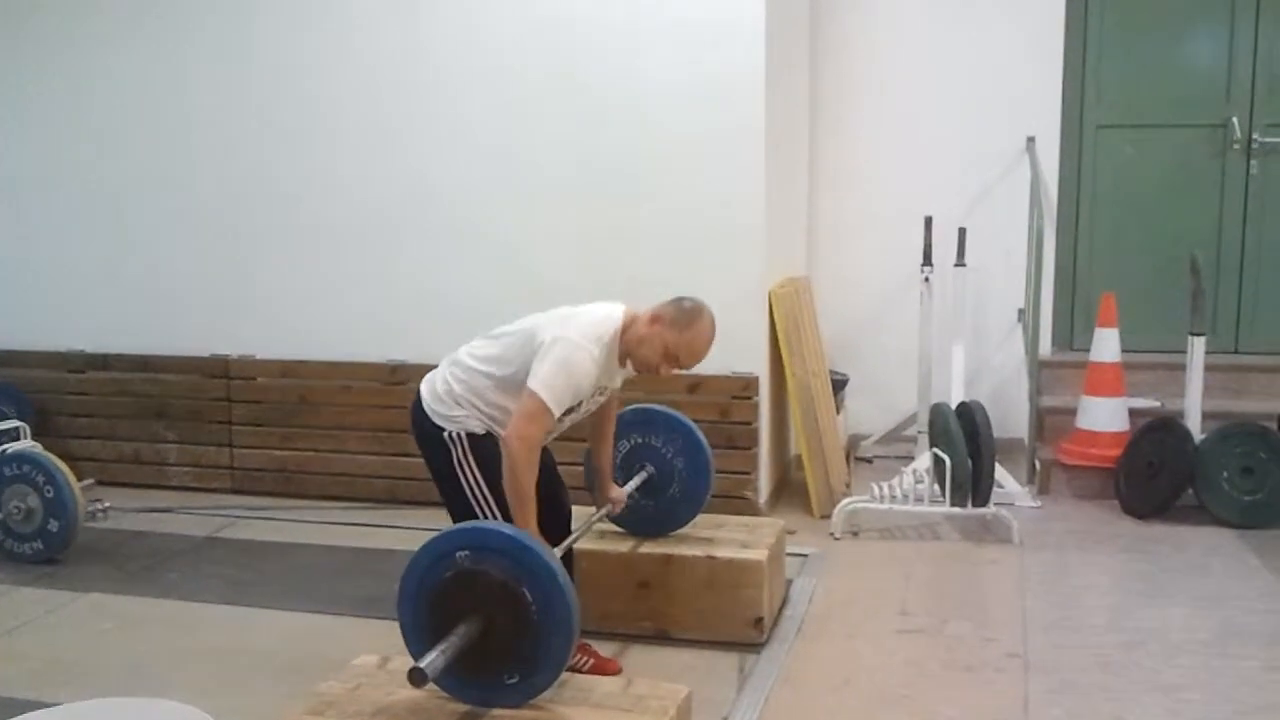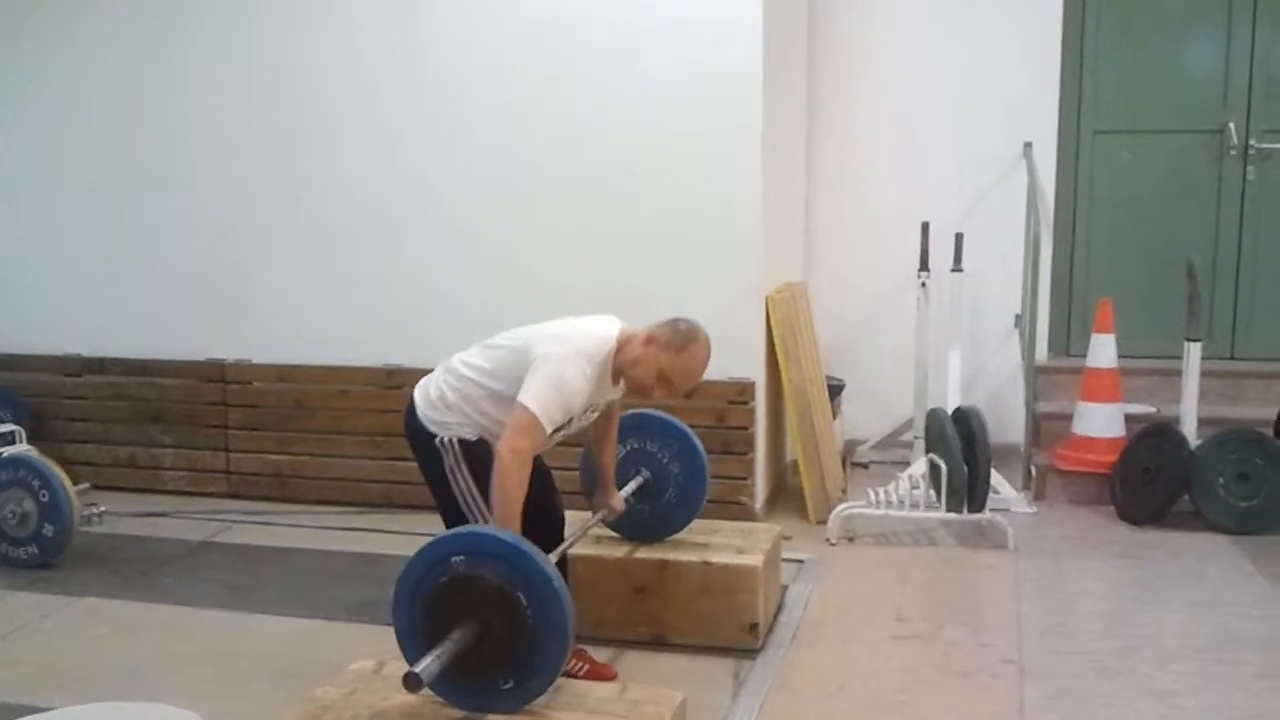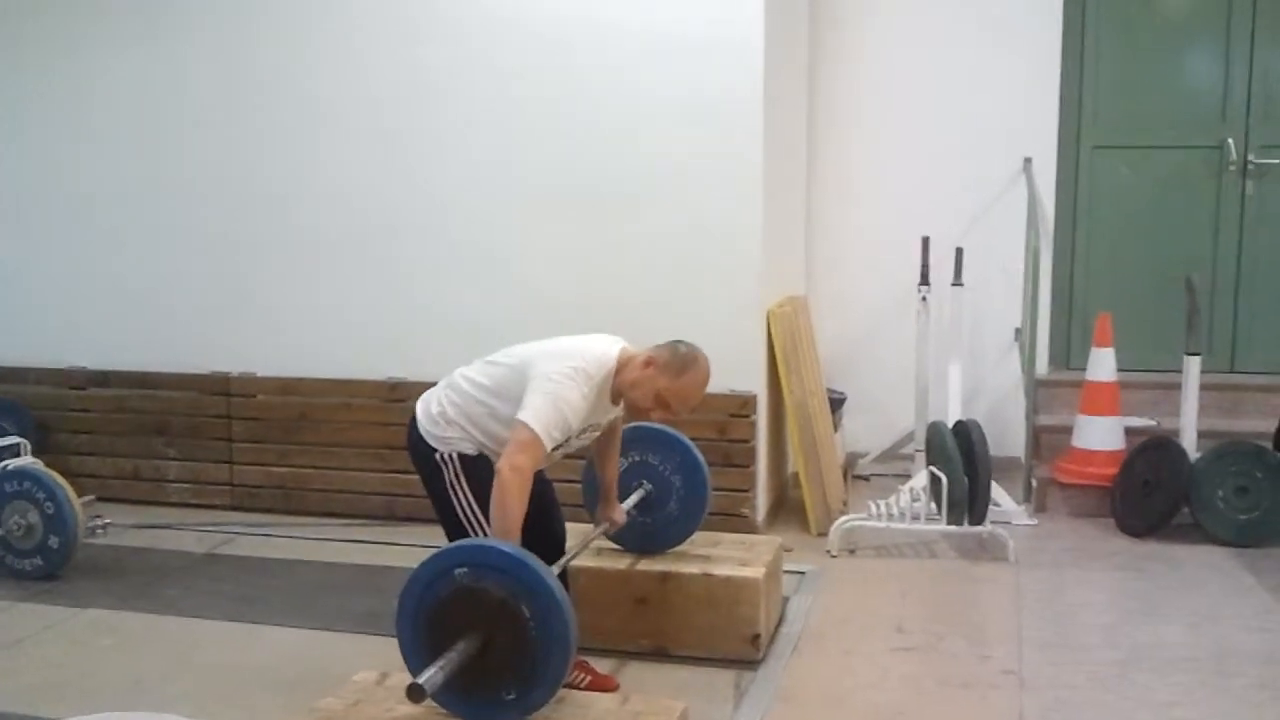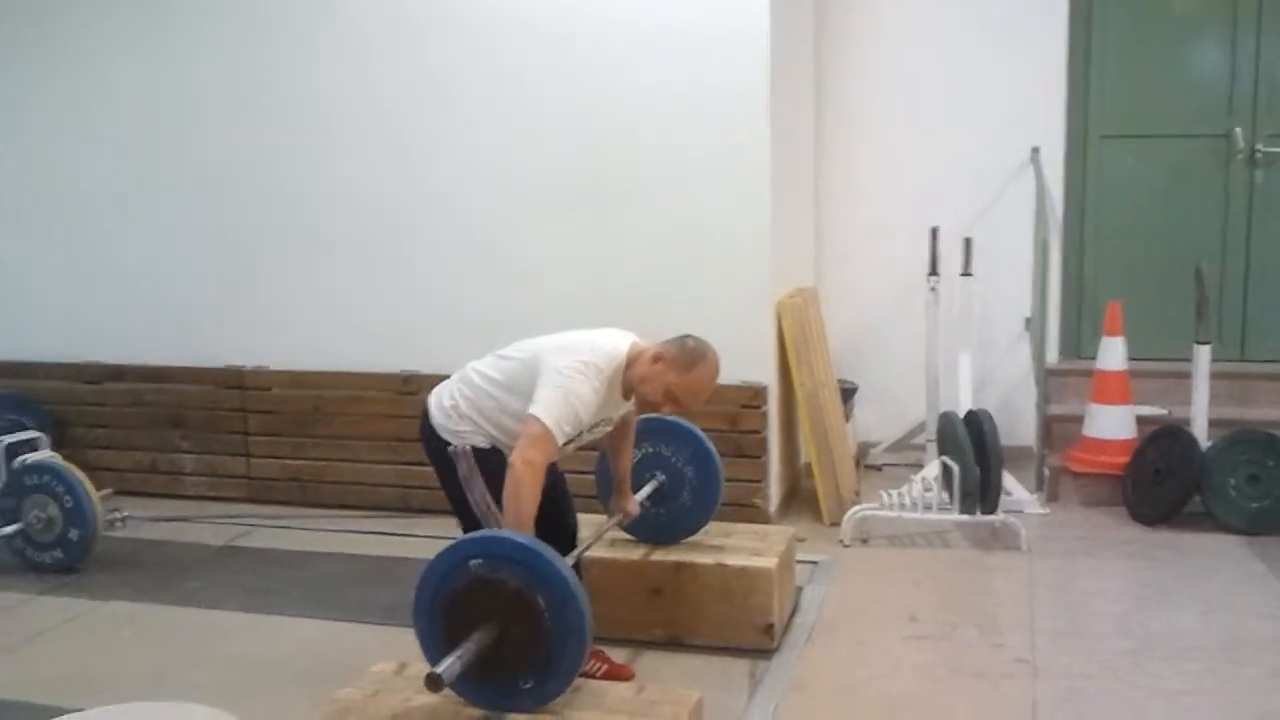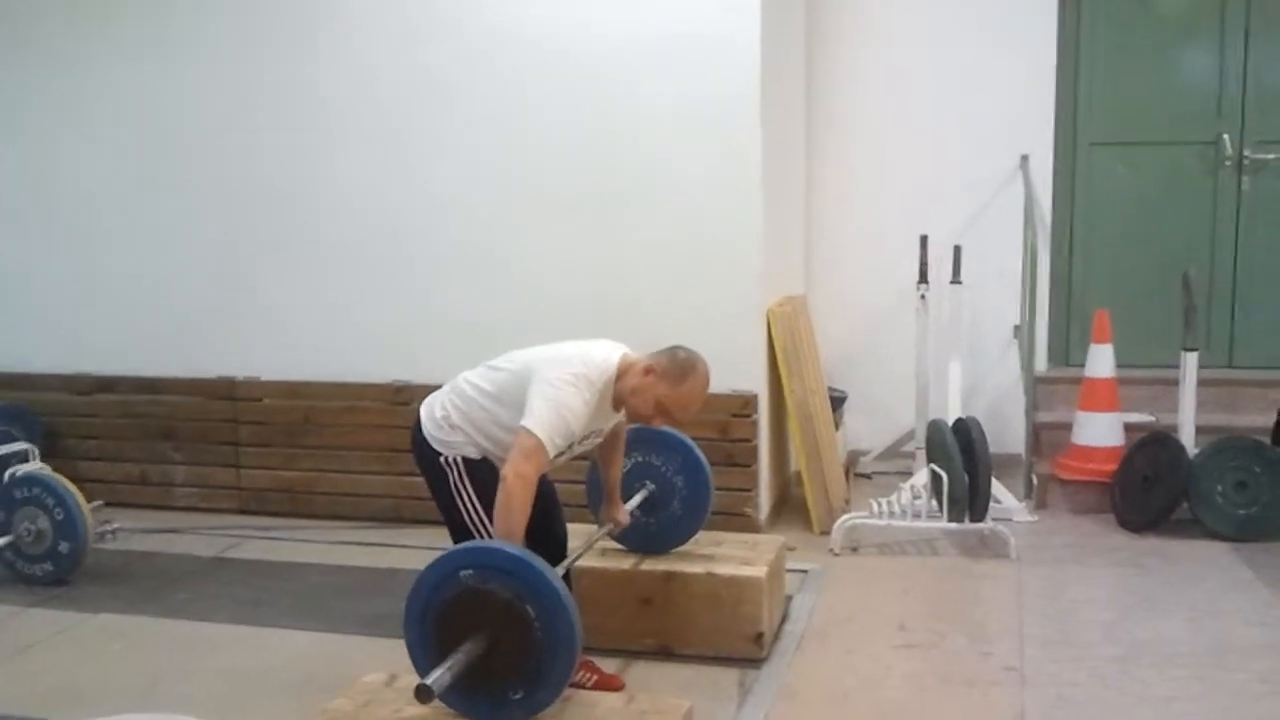
dt=0.2s
person 1, frame 1
left shoulder: (623, 340)
right shoulder: (581, 346)
left elbow: (602, 405)
right elbow: (519, 439)
left wrist: (604, 480)
right wrist: (527, 537)
left hip: (504, 416)
right hip: (452, 416)
left knee: (555, 520)
person 1, frame 2
left shoulder: (619, 351)
right shoulder: (574, 362)
left elbow: (604, 413)
right elbow: (513, 453)
left wrist: (607, 488)
left hip: (495, 422)
right hip: (444, 422)
left knee: (547, 525)
person 1, frame 3
left shoulder: (621, 369)
right shoulder: (573, 380)
left elbow: (607, 428)
right elbow: (512, 470)
left wrist: (609, 501)
left hip: (496, 435)
right hip: (446, 436)
left knee: (548, 539)
person 1, frame 4
left shoulder: (633, 363)
right shoulder: (583, 374)
left elbow: (620, 420)
right elbow: (525, 464)
left wrist: (623, 492)
left hip: (509, 428)
right hip: (460, 428)
left knee: (560, 531)
person 1, frame 5
left shoulder: (625, 375)
right shoulder: (574, 386)
left elbow: (611, 430)
right elbow: (516, 477)
left wrist: (613, 501)
left hip: (498, 439)
right hip: (450, 438)
left knee: (551, 542)
